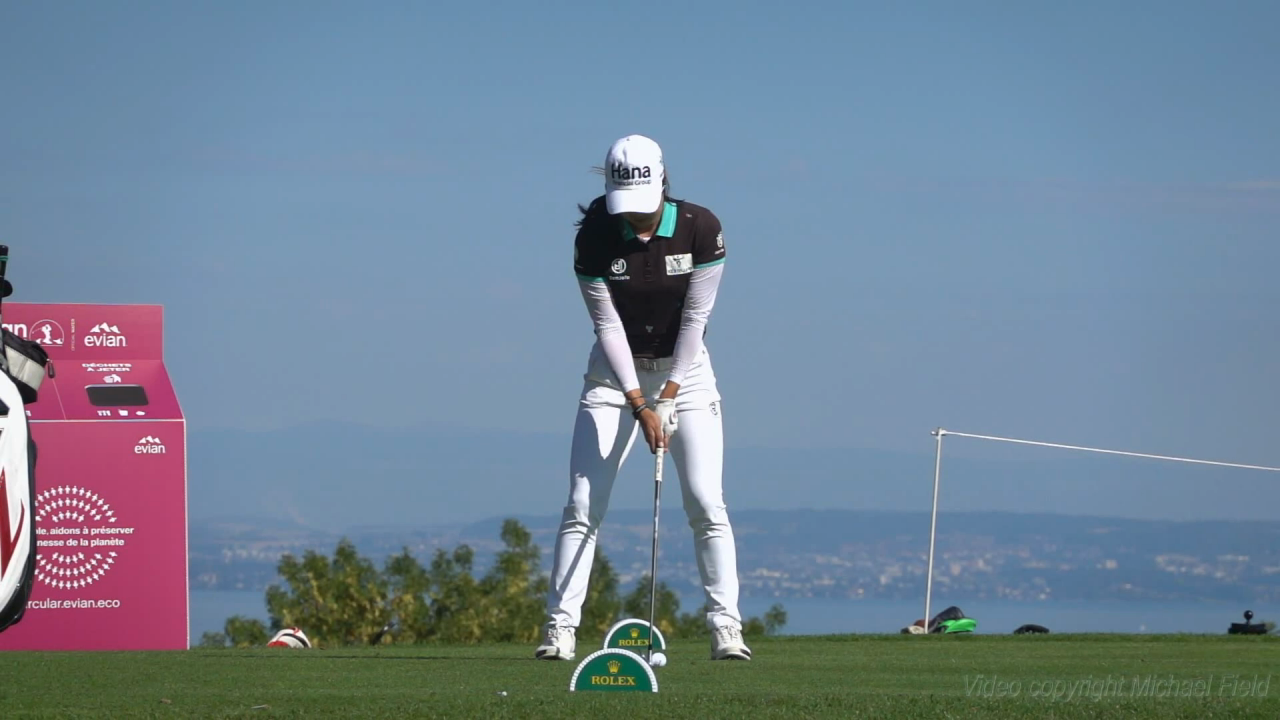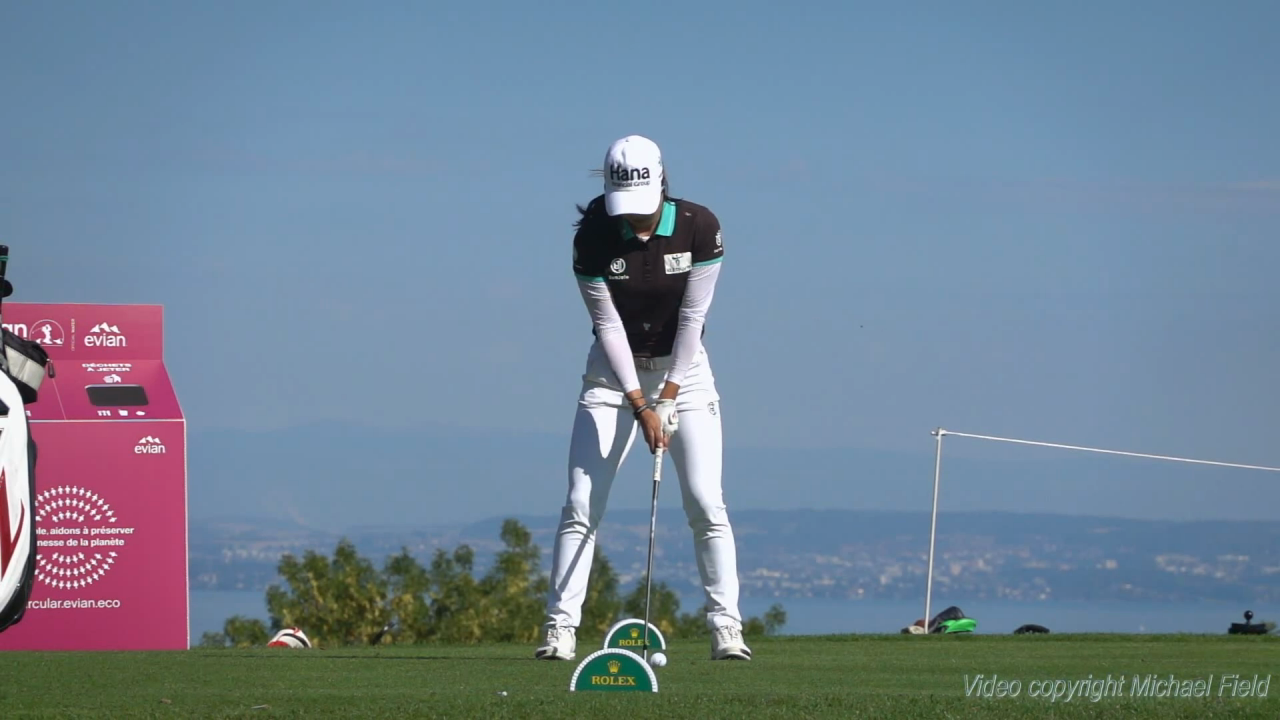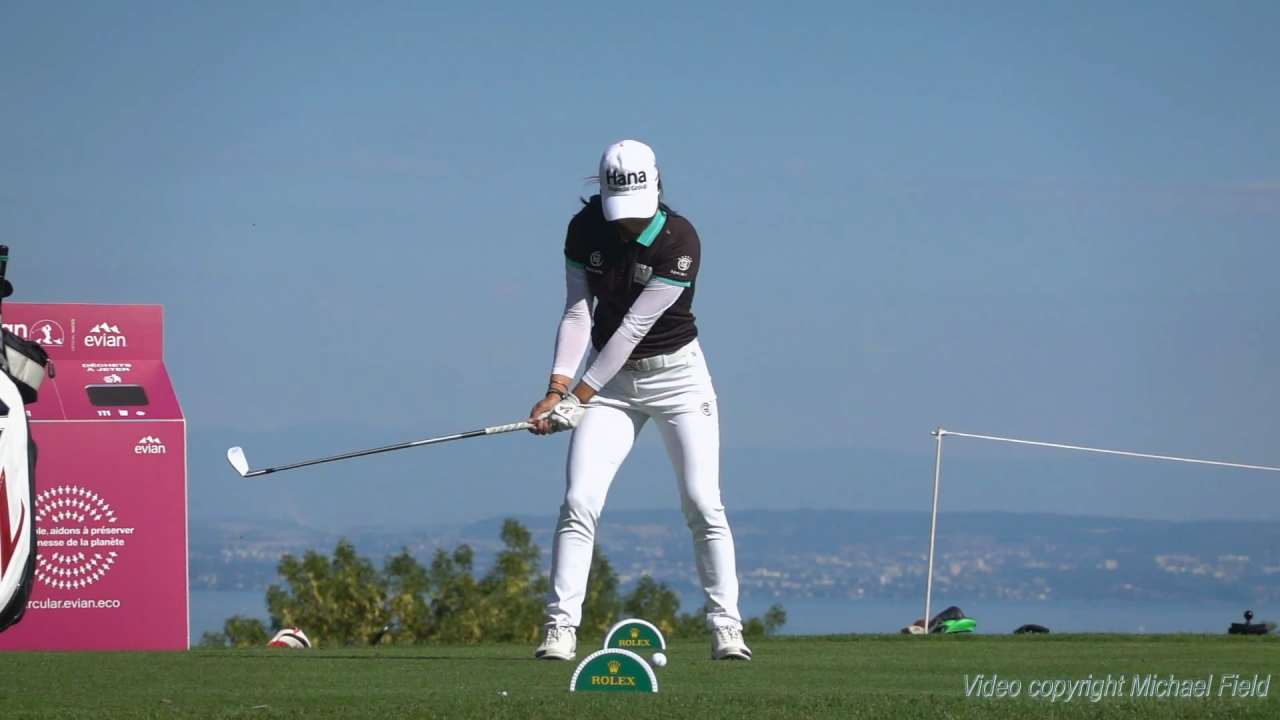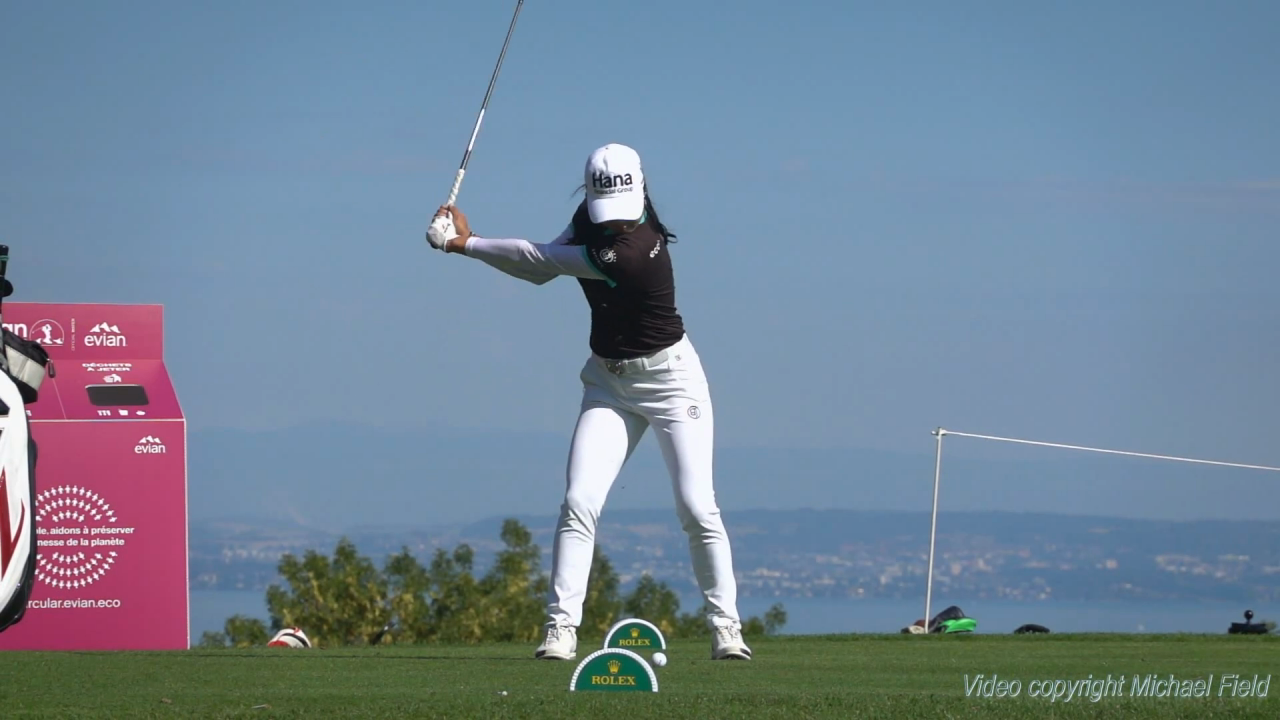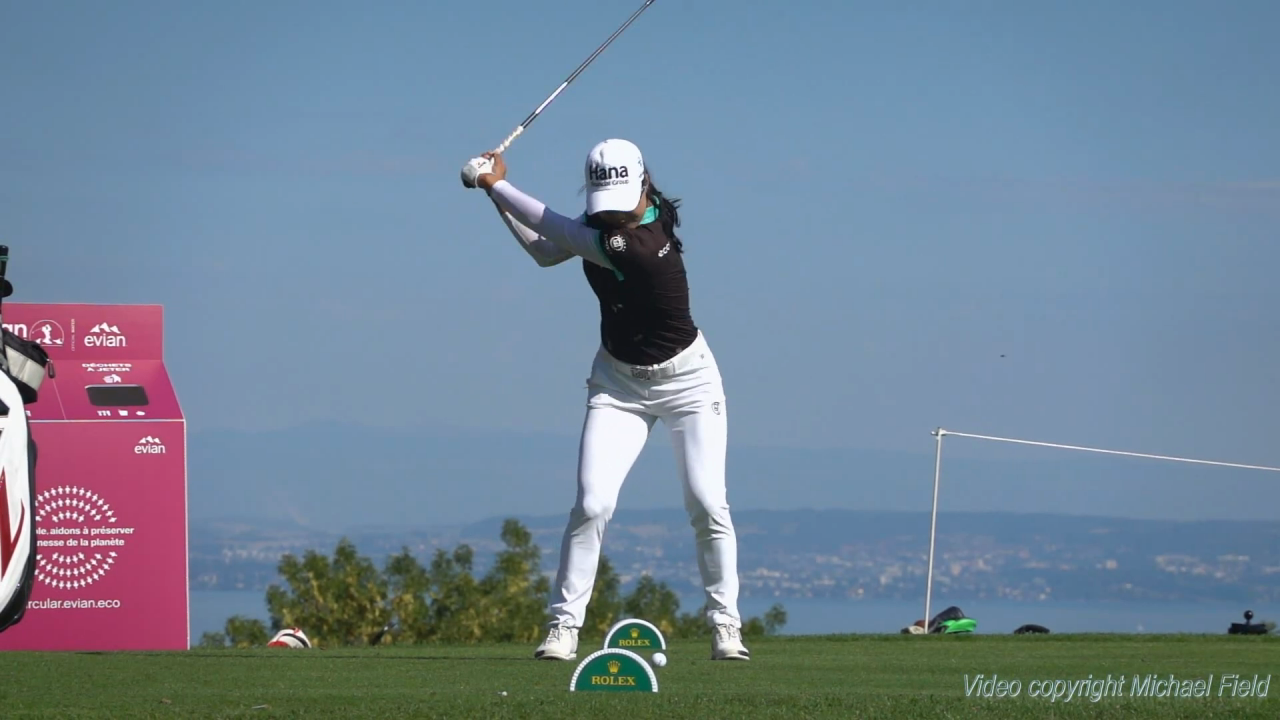
dt=1s
person 1, frame 1
left shoulder: (701, 228)
right shoulder: (594, 237)
left elbow: (696, 318)
right elbow: (608, 325)
left wrist: (667, 397)
right wrist: (638, 404)
left hip: (685, 370)
right hip: (616, 372)
left knee: (706, 501)
right knee: (583, 502)
left ankle: (726, 626)
right ankle: (560, 625)
person 1, frame 2
left shoulder: (699, 226)
right shoulder: (593, 237)
left elbow: (693, 316)
right elbow: (609, 325)
left wrist: (668, 397)
right wrist: (639, 406)
left hip: (684, 369)
right hip: (614, 372)
left knee: (705, 500)
right knee: (582, 501)
left ankle: (727, 625)
right ankle: (560, 626)
person 1, frame 3
left shoulder: (680, 241)
right shoulder: (585, 228)
left elbow: (635, 327)
right elbow: (578, 314)
left wrist: (578, 393)
right wrist: (558, 384)
left hip: (677, 374)
right hip: (611, 377)
left knee: (702, 504)
right knee: (579, 501)
left ankle: (727, 626)
right ankle: (561, 627)
person 1, frame 4
left shoulder: (632, 253)
right shoulder: (591, 216)
left elbow: (541, 256)
right elbow: (538, 268)
left wrist: (465, 242)
right wrist: (467, 234)
left hip: (669, 377)
right hip: (607, 381)
left knee: (696, 506)
right knee: (579, 503)
left ankle: (726, 626)
right ankle: (560, 627)
person 1, frame 5
left shoulder: (650, 243)
right shoulder: (602, 221)
left elbow: (562, 231)
right elbow: (546, 251)
left wrist: (496, 183)
right wrist: (498, 192)
left hip: (689, 378)
right hip: (619, 382)
left knee: (708, 504)
right knee: (593, 505)
left ankle: (726, 626)
right ankle: (563, 626)
